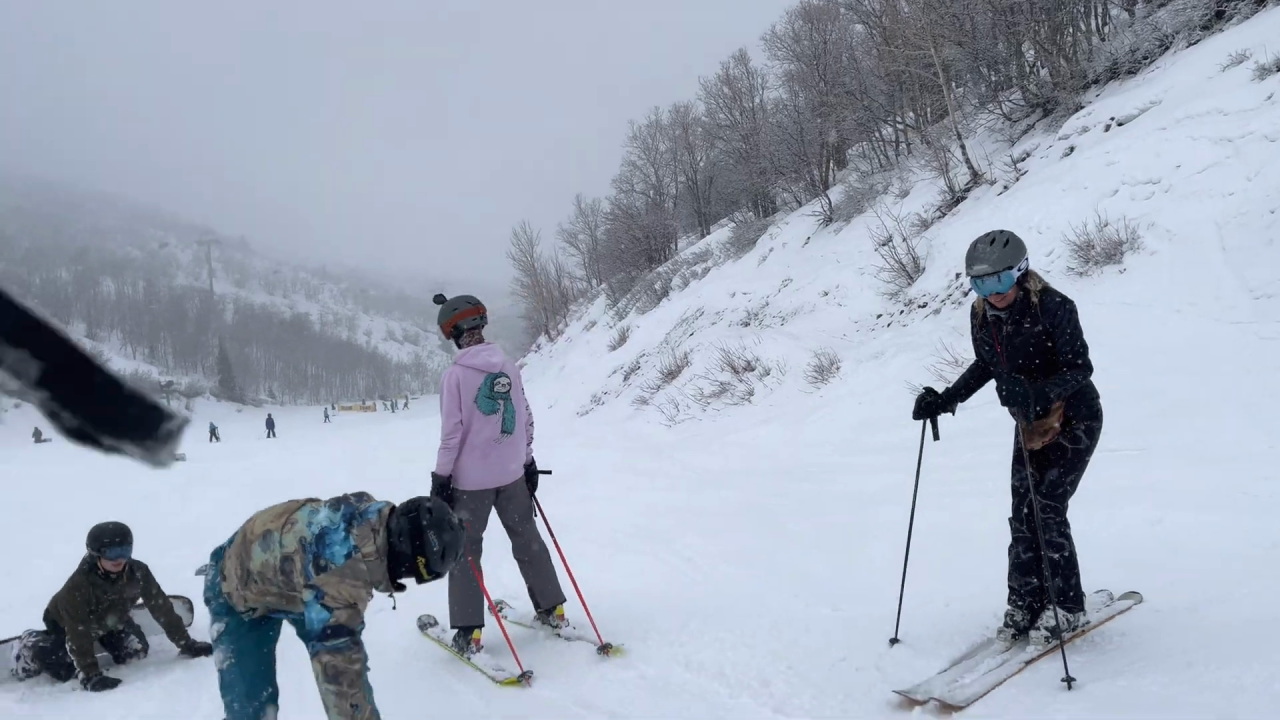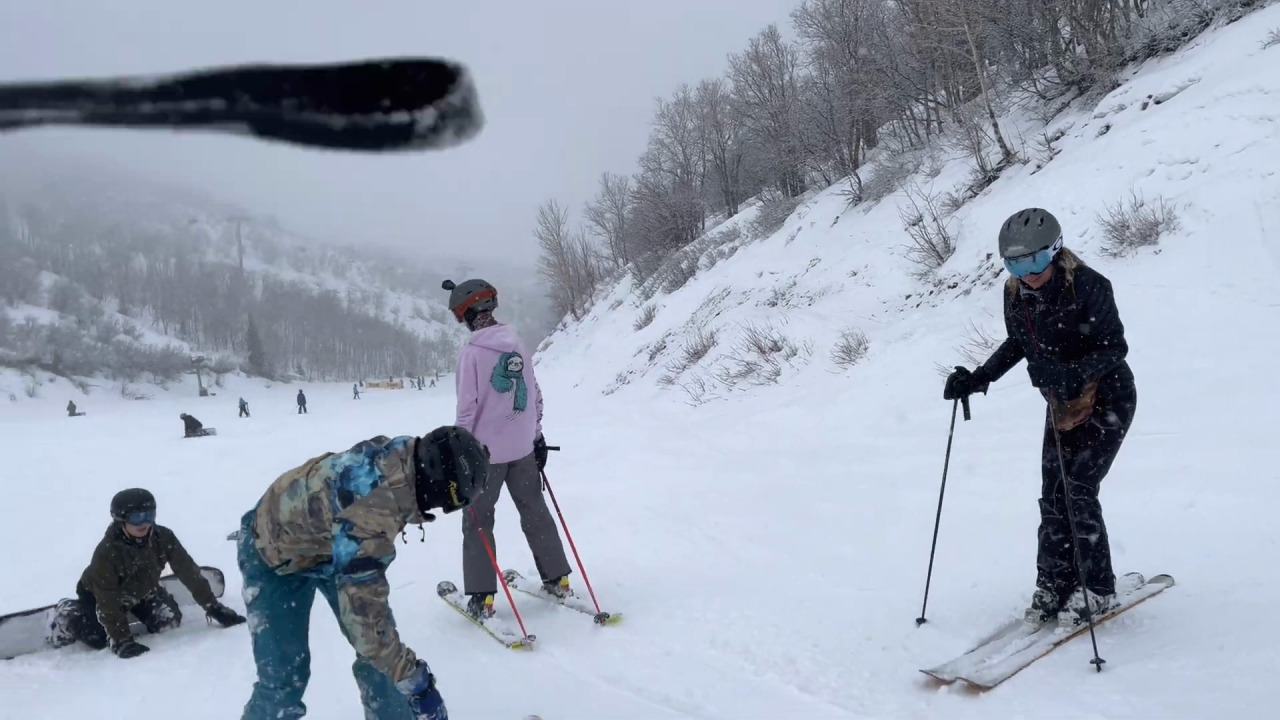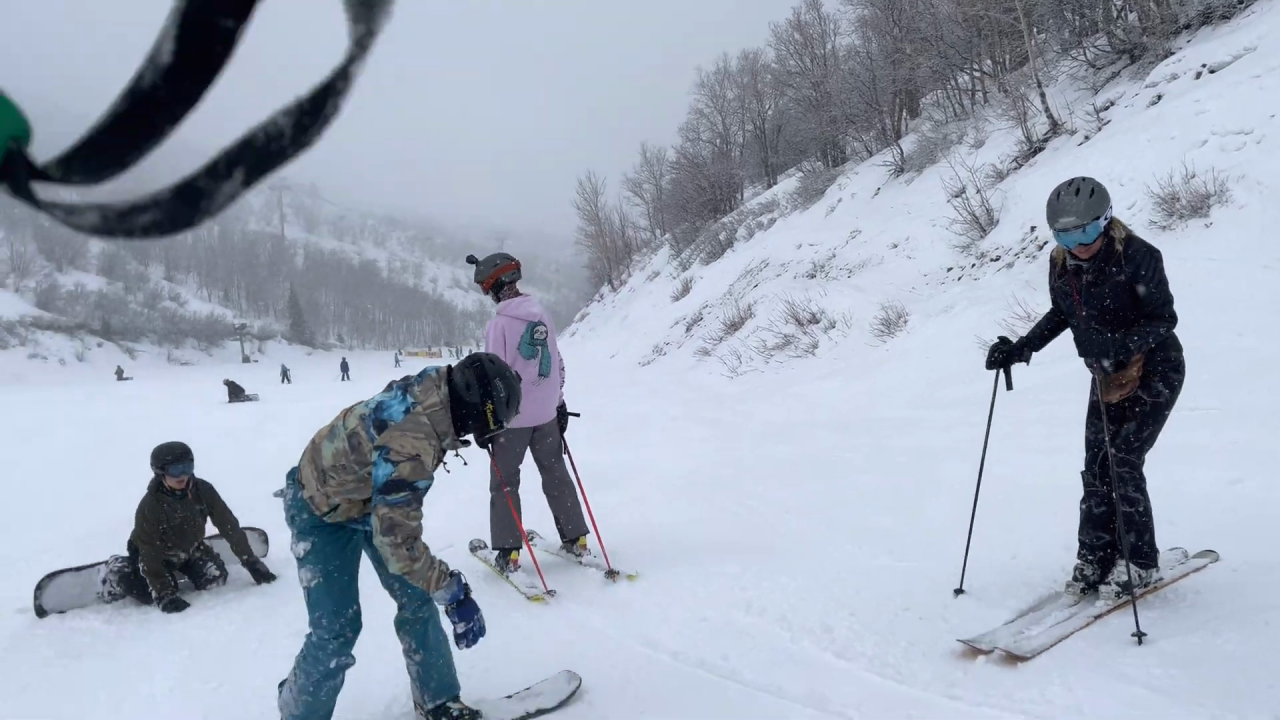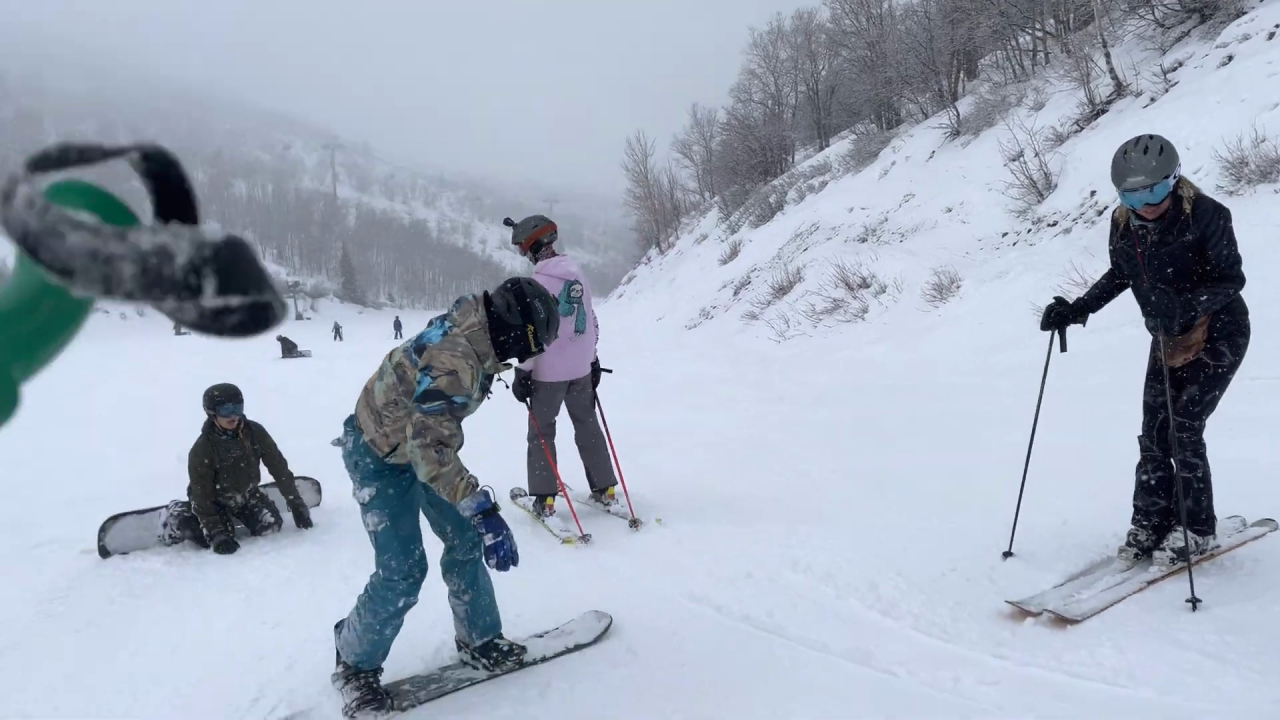
dt=0.1s
person 1, frame 1
left shoulder: (1053, 307)
right shoulder: (982, 315)
left elbow: (1080, 368)
right elbow: (985, 365)
left wrist: (1039, 393)
right wrist: (945, 399)
left hip: (1073, 420)
right hip: (1030, 423)
left knee: (1047, 509)
right knee: (1023, 514)
left ankle: (1067, 607)
right ankle: (1024, 604)
person 1, frame 2
left shoulder: (1089, 286)
right shoulder: (1016, 294)
left elbow: (1115, 349)
right elbow: (1017, 343)
left wrist: (1071, 373)
right wrist: (976, 379)
left hip: (1107, 401)
right hip: (1062, 405)
left knee: (1078, 492)
right knee: (1053, 497)
left ankle: (1097, 589)
right ankle: (1053, 585)
person 1, frame 3
left shoulder: (1139, 256)
right shoulder: (1061, 263)
left elbow: (1164, 319)
right elbow: (1061, 313)
left wrist: (1119, 344)
right wrist: (1019, 349)
left hip: (1154, 373)
right hip: (1107, 376)
left knee: (1122, 464)
right knee: (1097, 469)
left ankle: (1140, 563)
right ankle: (1095, 559)
person 1, frame 4
left shoulder: (1208, 215)
right shoulder: (1128, 223)
left elbow: (1231, 280)
right elbow: (1121, 273)
left wrist: (1186, 305)
right wrist: (1076, 309)
left hip: (1217, 337)
right hip: (1169, 339)
left knee: (1183, 429)
right knee: (1156, 433)
left ankle: (1196, 529)
right ankle: (1149, 527)
person 2, frame 1
left shoulder: (382, 516)
right shoulder: (341, 580)
right elbow: (341, 684)
left hip: (283, 572)
right hip: (238, 591)
left knee: (348, 670)
person 2, frame 2
left shoulder: (397, 452)
right shoulder: (372, 508)
right elbow: (364, 612)
left hip: (329, 547)
right hip: (274, 557)
left knee: (375, 641)
right knee: (285, 677)
person 2, frame 3
left shoulder: (432, 395)
right shoulder: (410, 444)
right elbow: (396, 533)
right wrist: (455, 595)
left hip: (371, 501)
right hip: (321, 511)
left knee: (418, 597)
right knee: (337, 628)
person 2, frame 4
left shoulder: (469, 335)
right shoulder: (455, 359)
right elbow: (427, 441)
right wrist: (484, 512)
left hip: (423, 443)
right hip: (380, 454)
left knee: (464, 544)
right knee: (402, 570)
left ankle: (479, 639)
right ankle: (355, 662)
person 3, frame 1
left shoulder: (456, 373)
right shoulder: (508, 365)
left elbow: (452, 432)
right elbow: (525, 418)
left wrist: (441, 478)
right wrist: (527, 460)
left hip: (471, 477)
right hip: (511, 472)
left knee: (466, 550)
right knee: (526, 538)
left ankle: (470, 630)
right ankle: (552, 608)
person 3, frame 2
left shoulder: (471, 353)
right shoulder: (518, 345)
left elbow: (467, 409)
right elbow: (535, 396)
right wrist: (537, 437)
left hip: (485, 451)
right hip: (522, 448)
left knee: (478, 522)
right knee: (535, 511)
left ankle: (483, 596)
right ankle: (558, 578)
person 3, frame 3
left shoulder: (500, 322)
right shoulder: (542, 315)
right elbow: (557, 364)
right wrist: (559, 403)
left hip: (510, 416)
right hip: (545, 414)
left knee: (505, 482)
right knee: (556, 474)
left ankle: (509, 552)
right ankle: (576, 538)
person 3, frame 4
left shoulder: (538, 280)
right shoulder: (577, 274)
right elbow: (592, 322)
left wrist: (522, 372)
right wrist: (592, 359)
left hip: (548, 371)
right hip: (581, 368)
left knee: (541, 433)
right knee: (588, 427)
left ankle: (545, 498)
right ankle: (604, 488)
person 4, frame 1
left shoulder: (137, 571)
right shoulder: (77, 586)
left elbow: (161, 607)
right elbow: (77, 634)
left wrist: (185, 643)
right wrist: (90, 675)
left hip: (109, 620)
right hip: (64, 622)
left knee: (136, 651)
right knee: (65, 670)
right ankle: (32, 646)
person 4, frame 2
left shoulder: (163, 537)
right shoulder: (106, 553)
left elbow: (188, 571)
right elbow: (108, 601)
left wrist: (213, 608)
right wrist: (122, 641)
left hip: (142, 591)
right hip: (99, 594)
left knee: (169, 620)
right knee: (100, 639)
right ankle: (70, 615)
person 4, frame 3
left shoulder: (203, 490)
right shoulder: (148, 506)
left elbow: (227, 523)
right elbow: (150, 554)
left wrist: (249, 560)
right wrist: (163, 594)
left hip: (190, 548)
right hip: (147, 549)
left knee: (215, 578)
right knee: (147, 593)
right ankle: (119, 570)
person 4, frame 4
left shoulder: (255, 432)
right shoulder: (203, 448)
left elbow: (278, 465)
right elbow: (202, 495)
left wrist: (295, 501)
right wrist: (215, 534)
left hip: (247, 494)
right hip: (214, 499)
left knee: (271, 525)
right knee: (223, 540)
